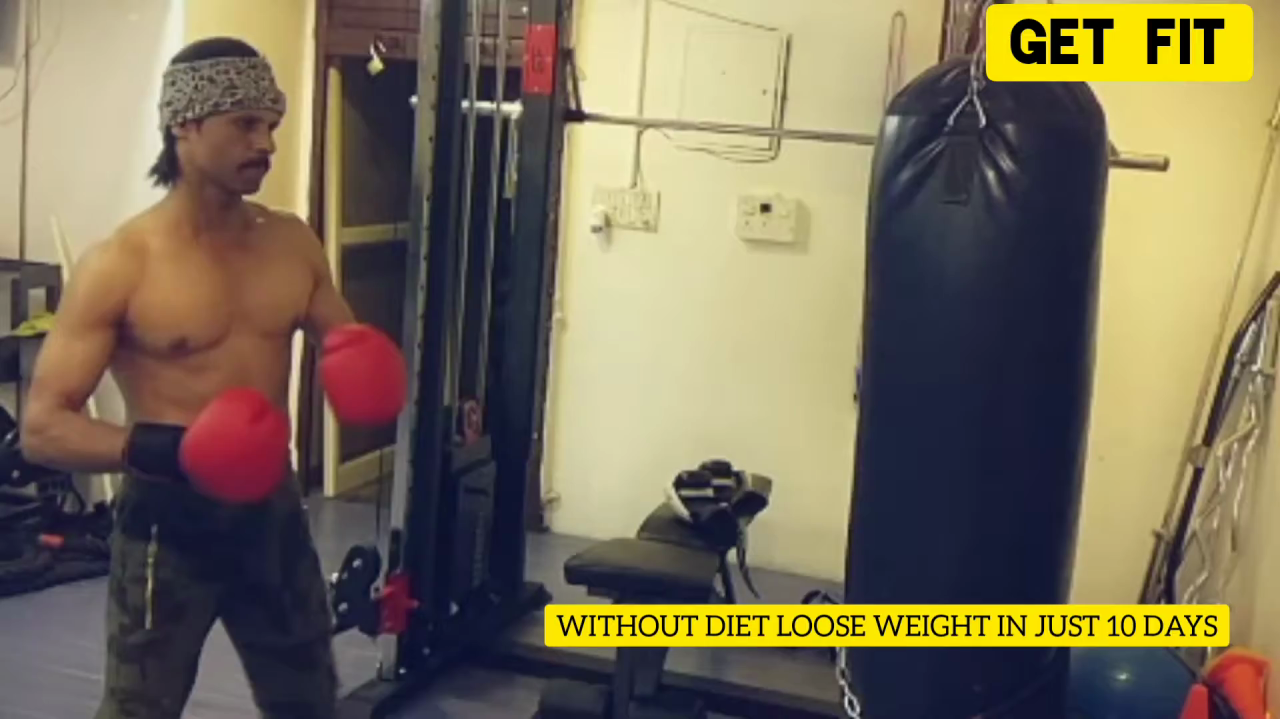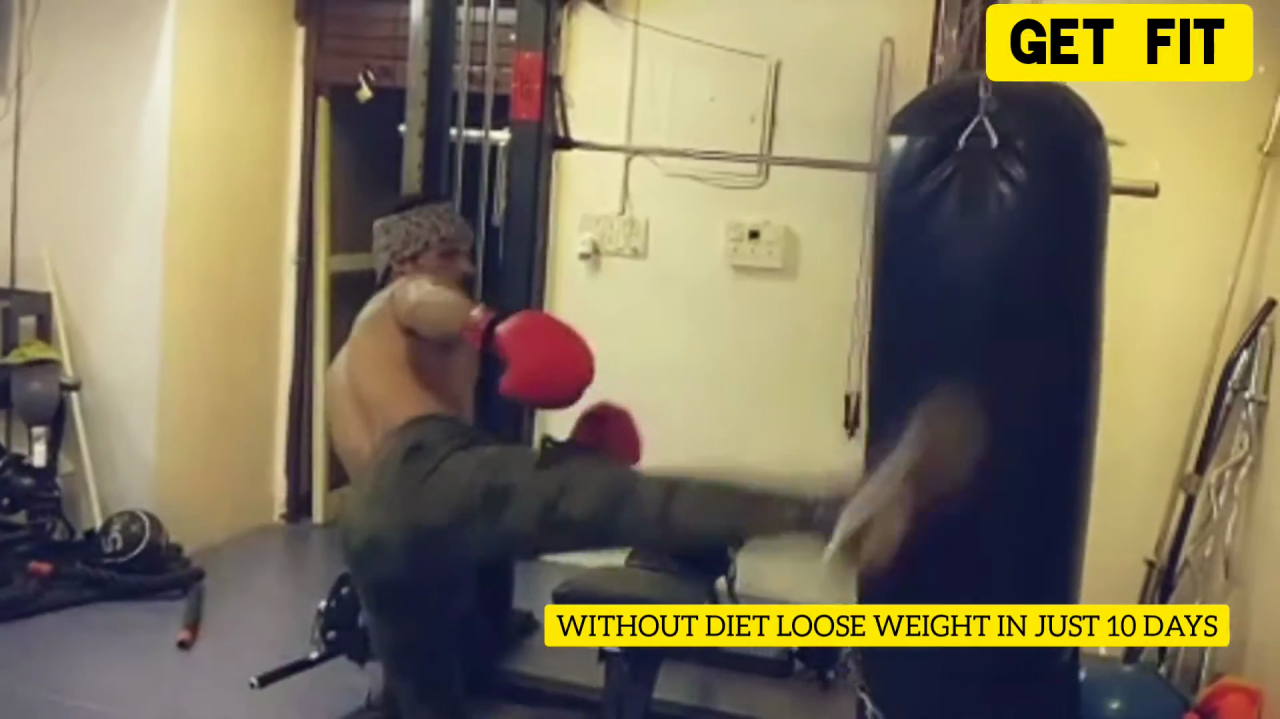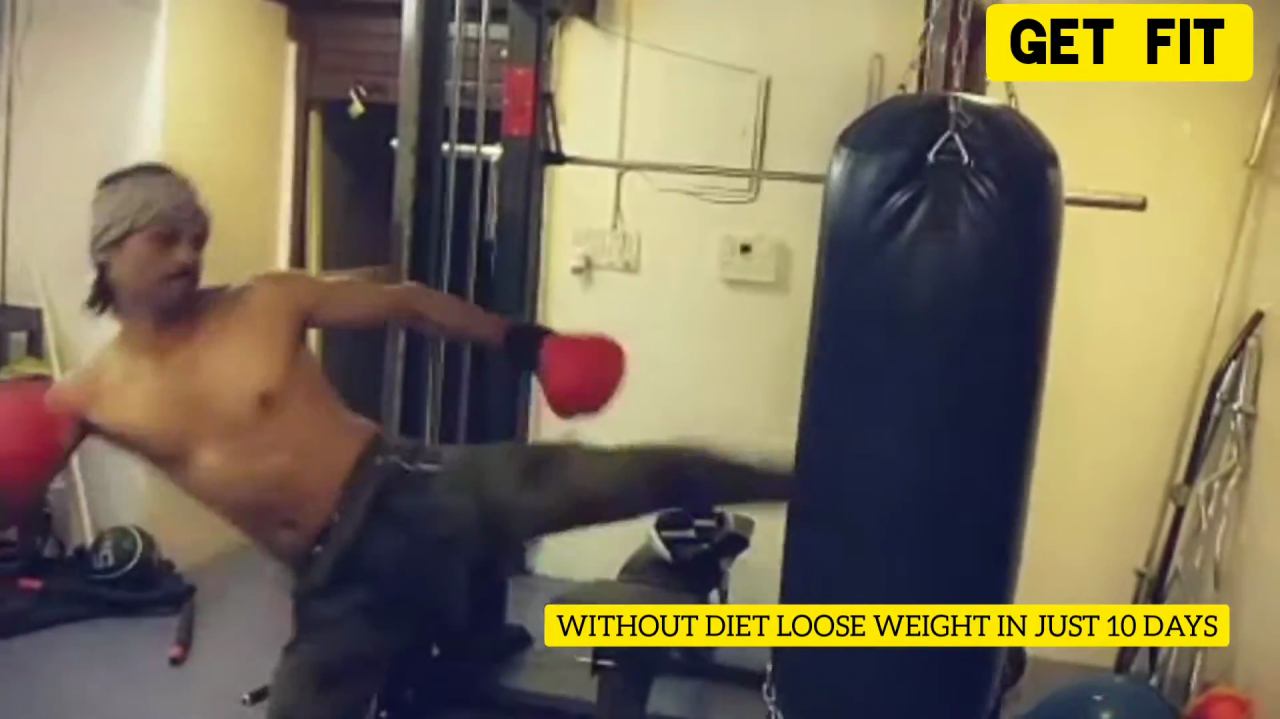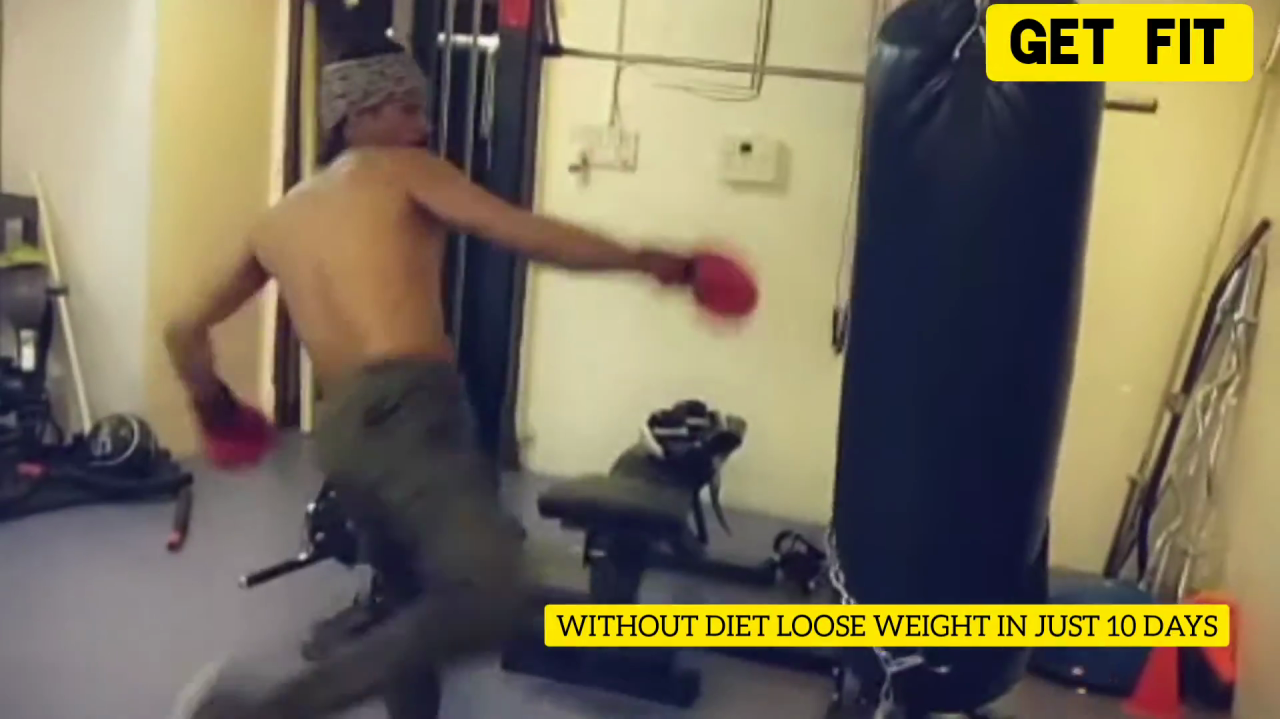
dt=0.7s
person 1, frame 1
left shoulder: (293, 244)
right shoulder: (119, 262)
left elbow: (349, 350)
right elbow: (40, 426)
left wrist: (368, 375)
right wrist: (159, 451)
left hip: (267, 517)
right hip: (167, 526)
person 1, frame 2
left shoulder: (349, 364)
right shoulder: (407, 297)
right elbow: (436, 311)
right wrist: (491, 330)
left hip: (373, 526)
right hip: (426, 473)
right knee: (642, 500)
right ankle: (852, 509)
person 1, frame 3
left shoulder: (265, 303)
right shoulder: (98, 393)
left elbow: (400, 300)
left wrist: (526, 341)
left hip: (405, 498)
right hip: (334, 580)
left knee: (644, 477)
left ankle: (796, 492)
person 1, frame 4
left shoulder: (278, 219)
right shoulder: (398, 170)
left elbow: (184, 330)
right elbow: (532, 235)
left wrist: (212, 403)
right wrist: (660, 263)
left hip: (354, 422)
right hip: (402, 408)
left knee: (419, 612)
right knee: (487, 600)
